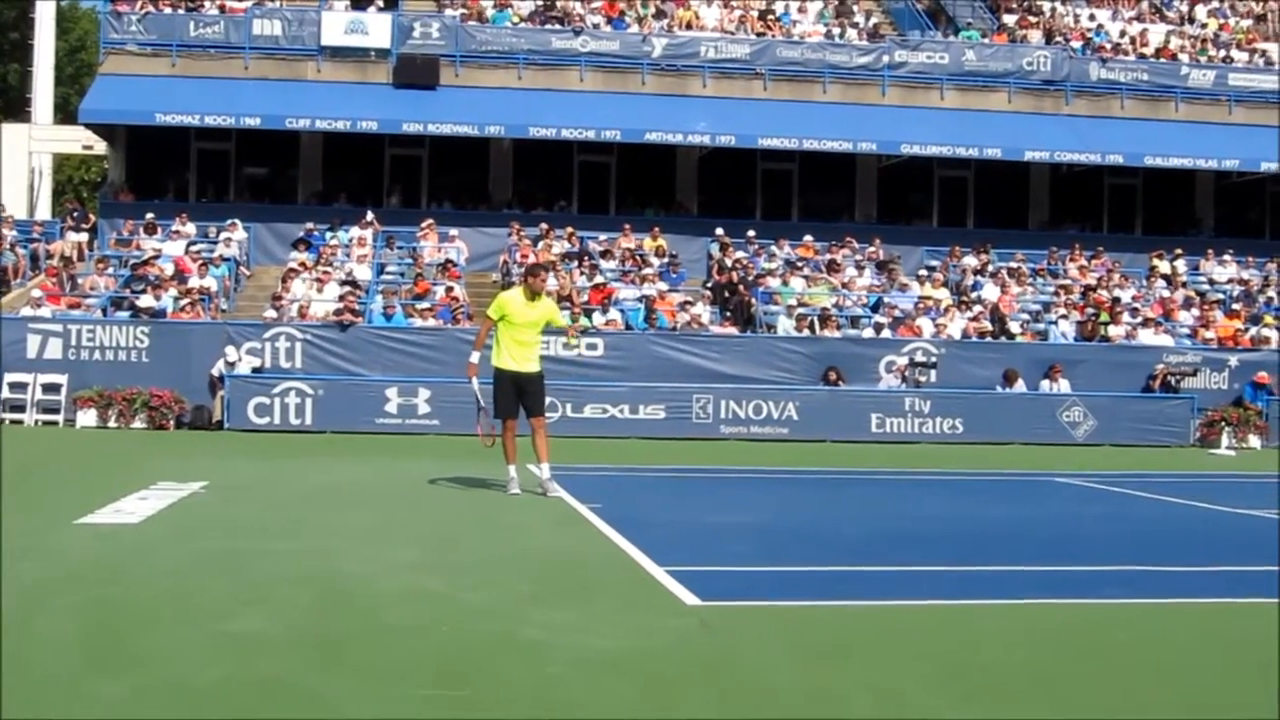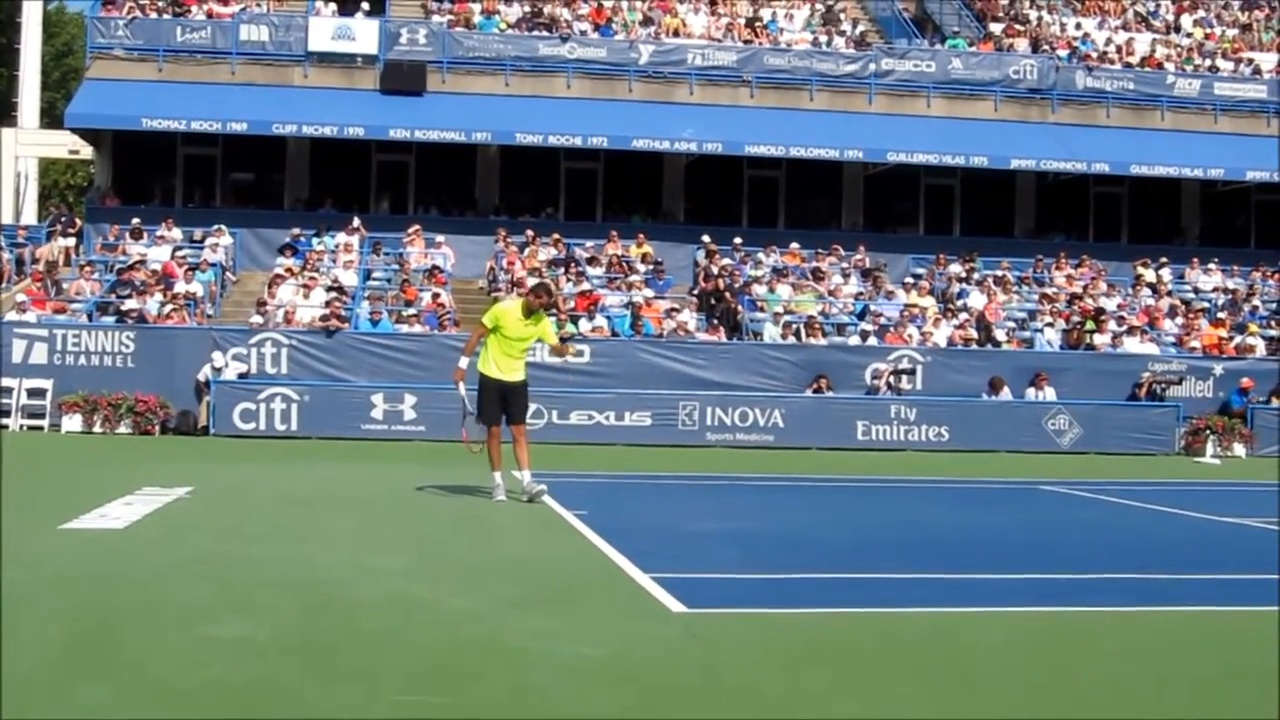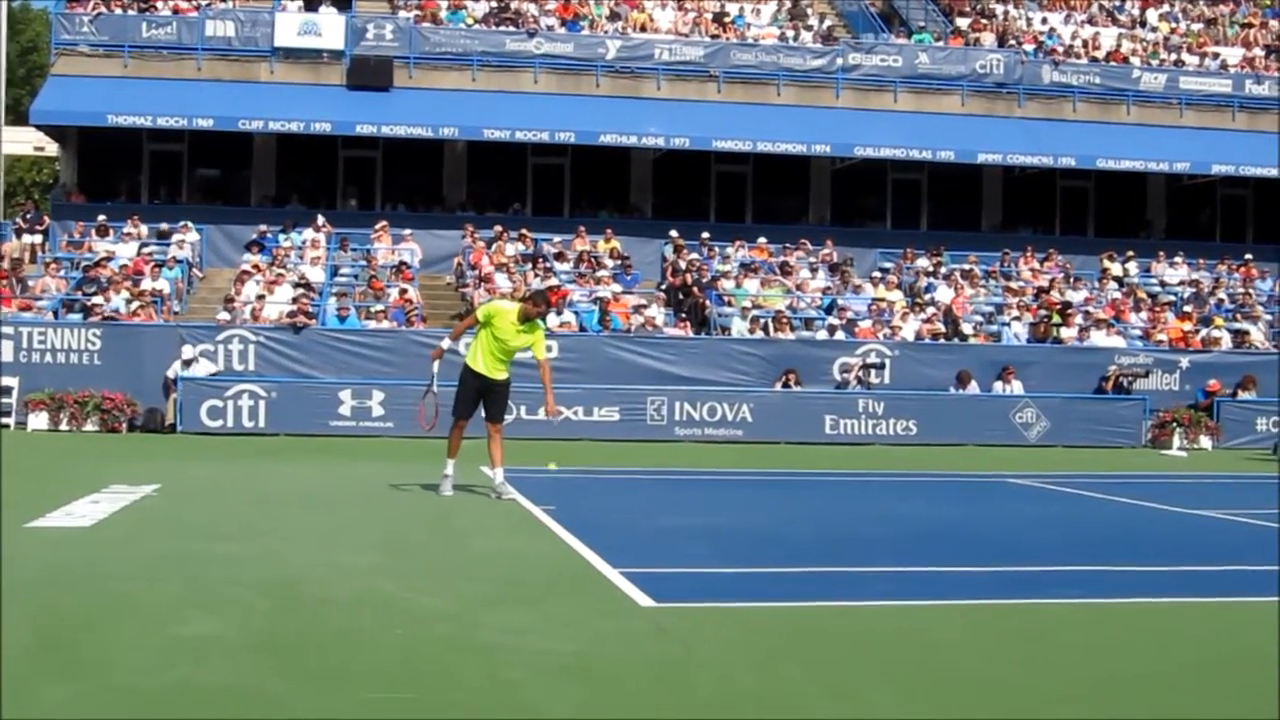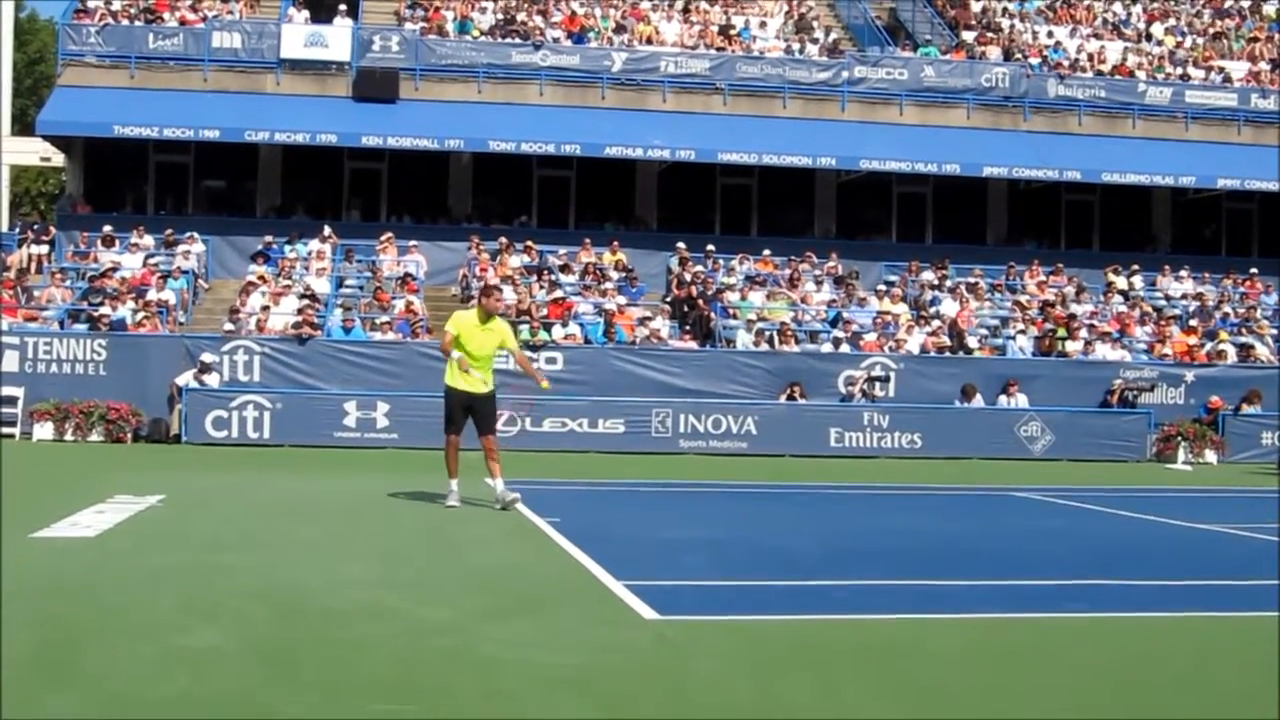
dt=1s
person 1, frame 1
left shoulder: (548, 304)
right shoulder: (506, 298)
left elbow: (565, 327)
right elbow: (485, 328)
left wrist: (571, 331)
right wrist: (474, 360)
left hip: (532, 371)
right hip: (506, 371)
left knee: (539, 424)
right knee: (509, 425)
left ankle: (545, 477)
right ankle: (512, 476)
person 1, frame 2
left shoulder: (543, 321)
right shoulder: (502, 309)
left elbow: (555, 347)
right elbow: (477, 335)
left wrist: (564, 349)
right wrist: (462, 365)
left hip: (517, 380)
right hip: (491, 377)
left knee: (519, 432)
right knee: (494, 431)
left ankle: (527, 482)
right ankle: (498, 482)
person 1, frame 3
left shoulder: (536, 331)
right shoulder: (498, 308)
left elbow: (543, 364)
right elbow: (466, 324)
left wrist: (549, 397)
right wrist: (443, 346)
left hip: (499, 379)
right hip: (473, 372)
left knee: (495, 429)
right knee: (459, 423)
left ankle: (499, 481)
right ankle: (448, 473)
person 1, frame 4
left shoulder: (501, 327)
right shoulder: (460, 318)
left elbow: (518, 355)
right elbow: (444, 344)
left wrist: (537, 376)
right wrist: (457, 356)
left hip: (484, 391)
right hip: (457, 388)
left knee: (489, 441)
right knee: (452, 439)
left ankle: (500, 491)
right ankle: (453, 489)
